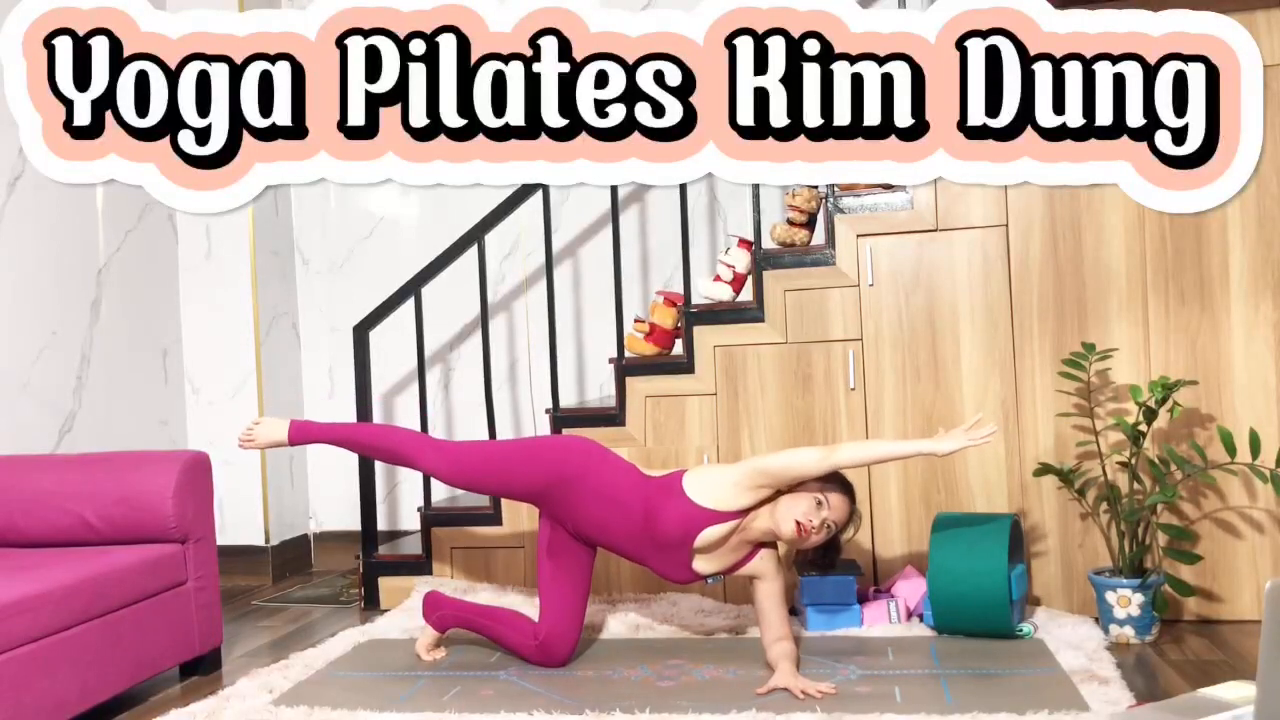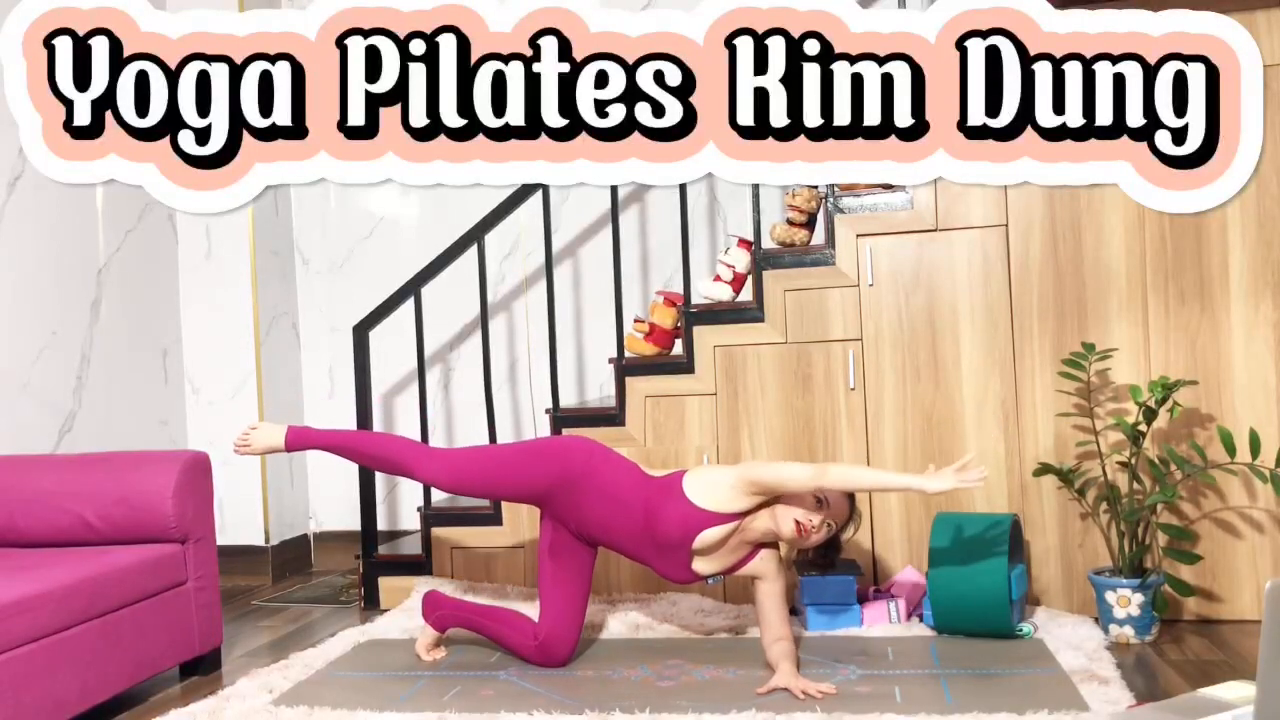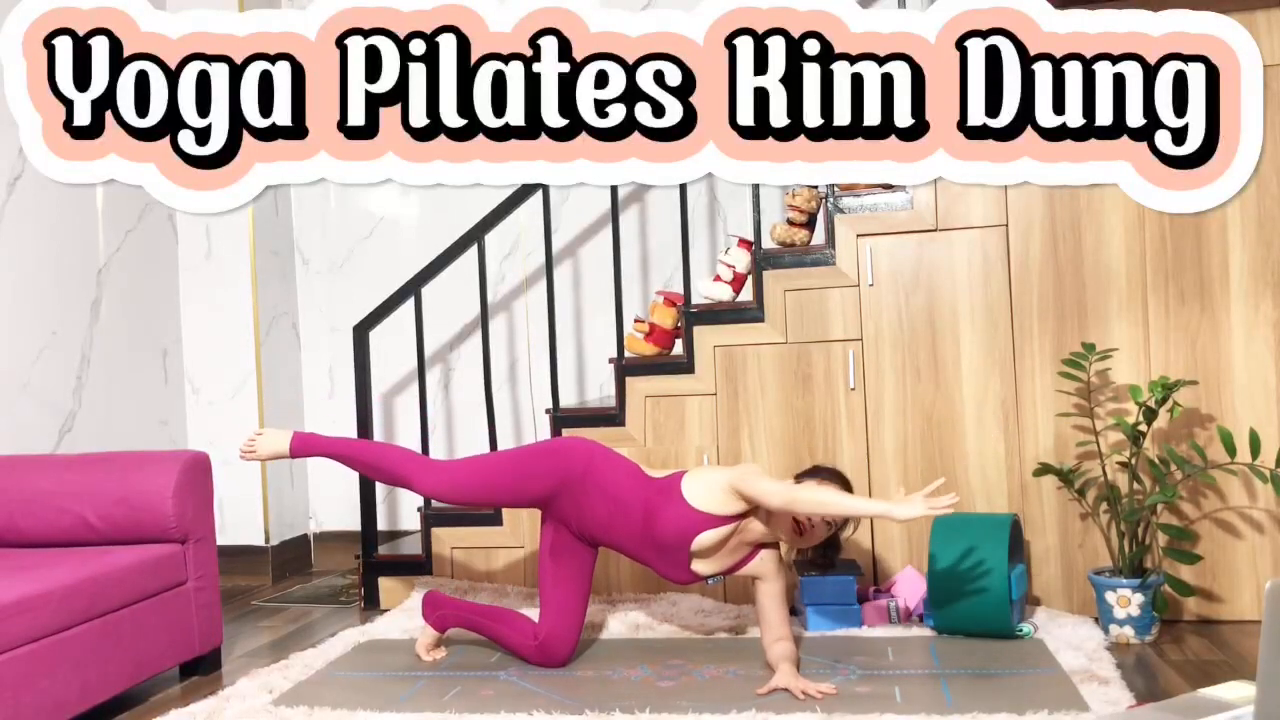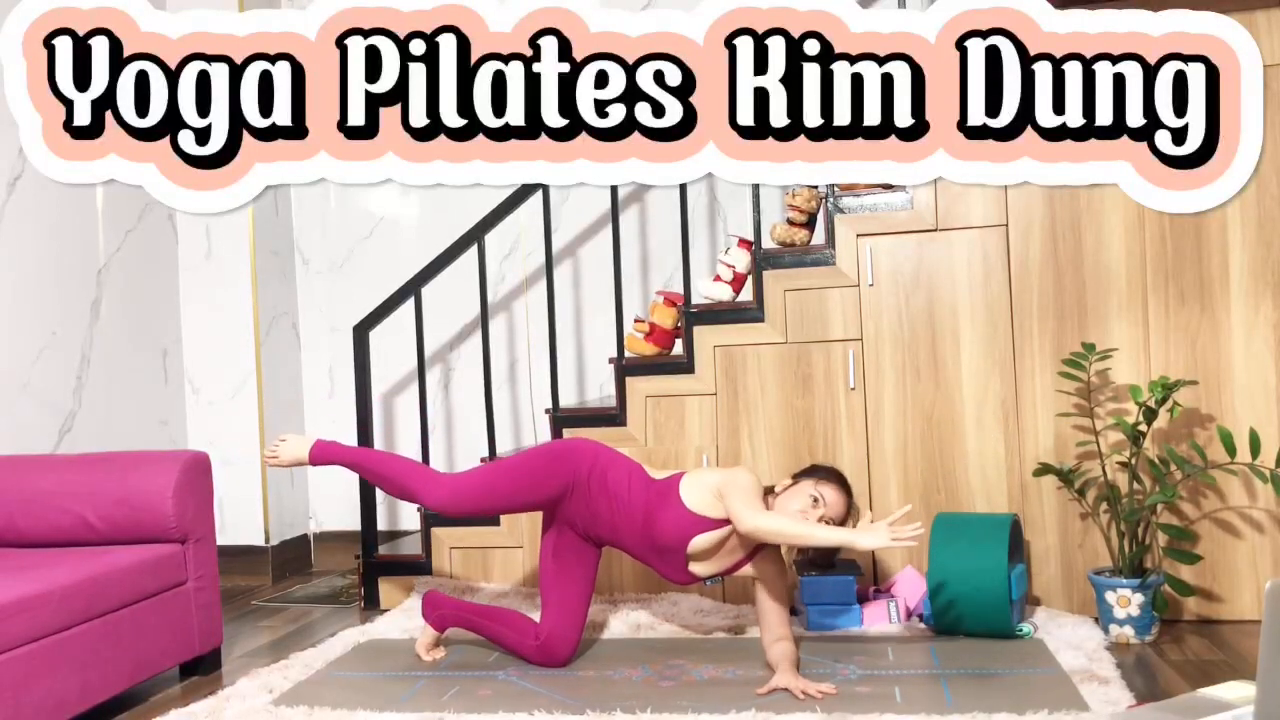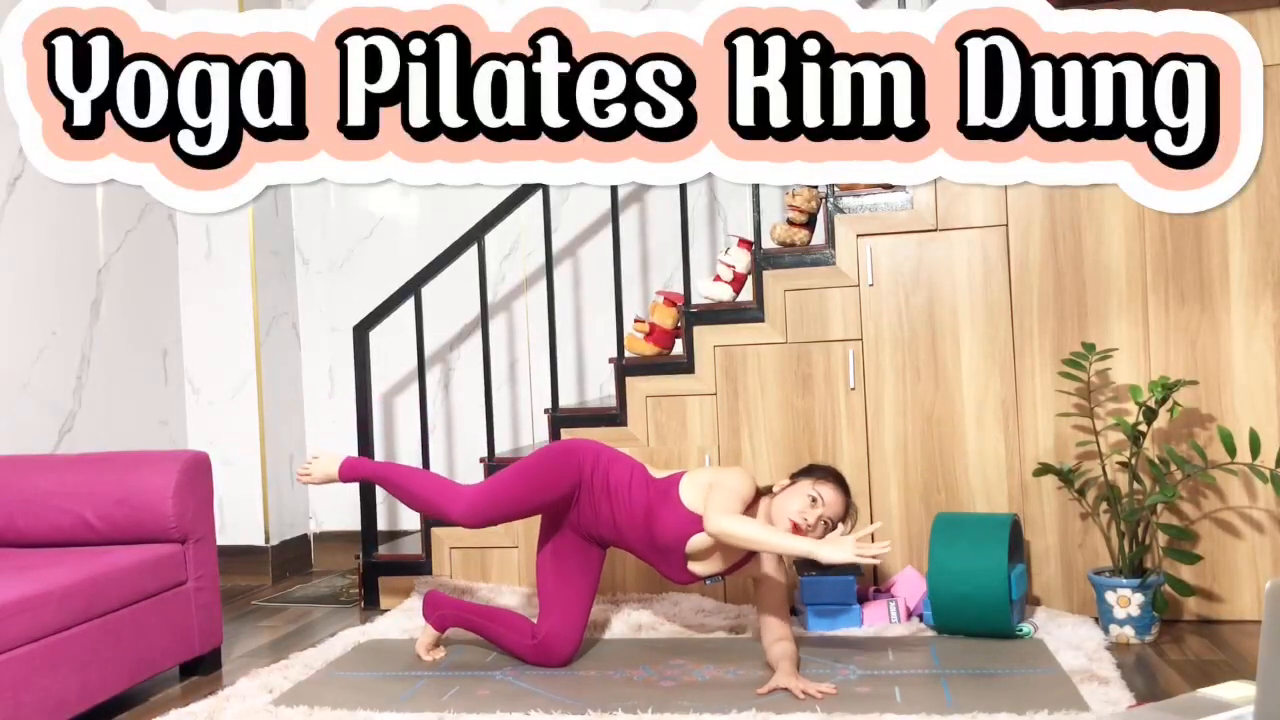
dt=0.3s
person 1, frame 1
left shoulder: (760, 563)
right shoulder: (748, 483)
left elbow: (777, 632)
right elbow: (832, 455)
left wrist: (787, 672)
right wrist: (930, 445)
left hip: (578, 530)
right hip: (569, 475)
left knee: (552, 648)
right knee: (436, 458)
left ankle: (444, 611)
right ankle: (300, 430)
person 1, frame 2
left shoulder: (762, 563)
right shoulder: (746, 483)
left elbow: (776, 631)
right elbow: (821, 469)
left wrist: (786, 670)
right wrist: (917, 480)
left hip: (577, 530)
right hip: (572, 474)
left knee: (551, 649)
right knee: (435, 467)
left ankle: (442, 610)
right ankle: (296, 437)
person 1, frame 3
left shoulder: (764, 561)
right shoulder: (739, 486)
left elbow: (778, 633)
right elbow: (788, 491)
left wrist: (786, 671)
right wrist: (890, 507)
left hip: (581, 530)
right hip: (574, 475)
left knee: (551, 648)
right knee: (437, 481)
left ankle: (443, 609)
right ankle: (301, 442)
person 1, frame 4
left shoulder: (766, 563)
right shoulder: (741, 481)
left elbow: (778, 632)
right elbow: (750, 518)
left wrist: (786, 670)
right wrist: (852, 539)
left hip: (583, 531)
right hip: (578, 476)
left knee: (552, 648)
right knee: (446, 495)
left ankle: (442, 610)
right ankle: (323, 450)
person 1, frame 5
left shoulder: (765, 561)
right shoulder: (738, 482)
left elbow: (776, 631)
right elbow: (718, 522)
left wrist: (786, 670)
right wrist: (819, 550)
left hip: (587, 533)
right hip: (581, 476)
left knee: (552, 649)
right knee: (465, 507)
left ankle: (442, 611)
right ankle: (352, 468)
